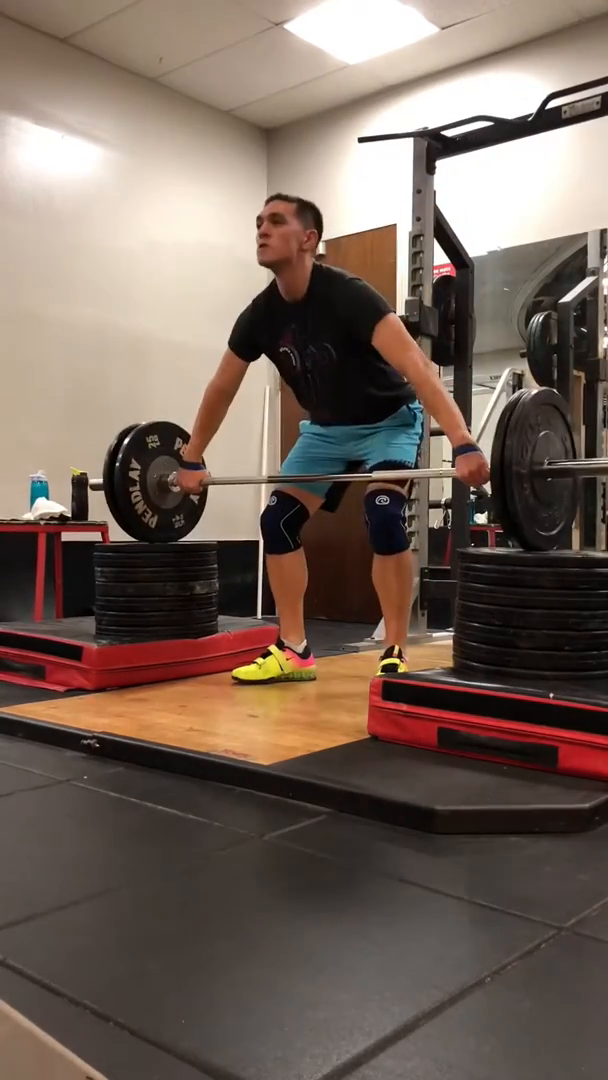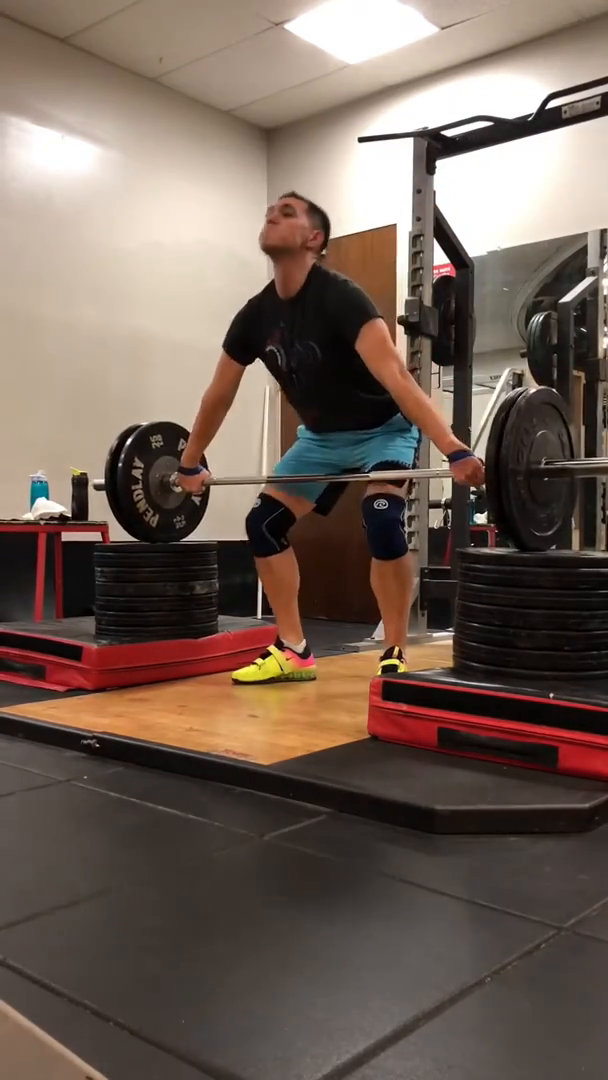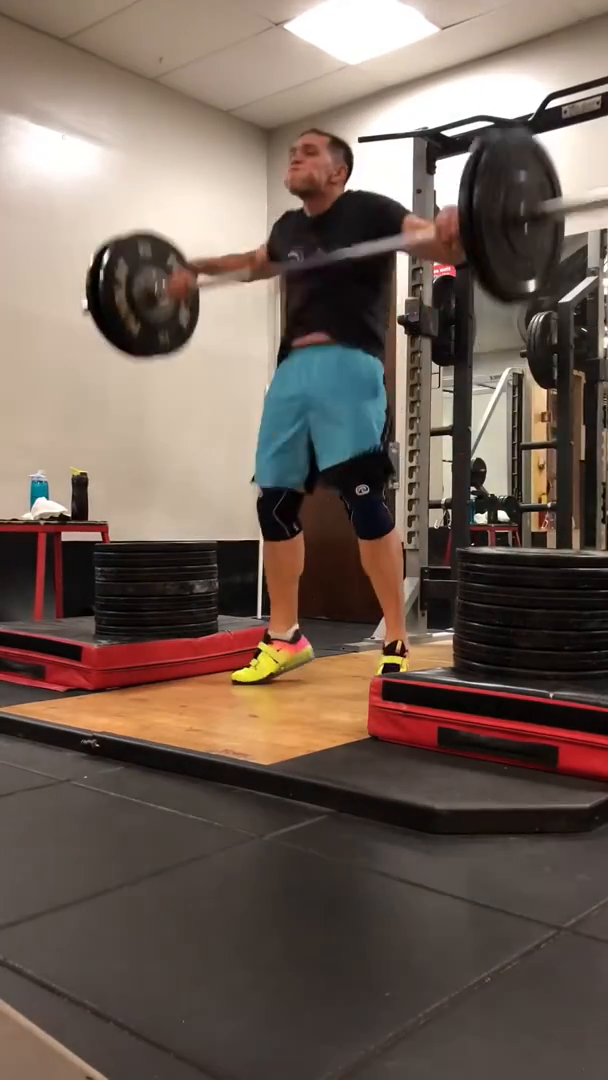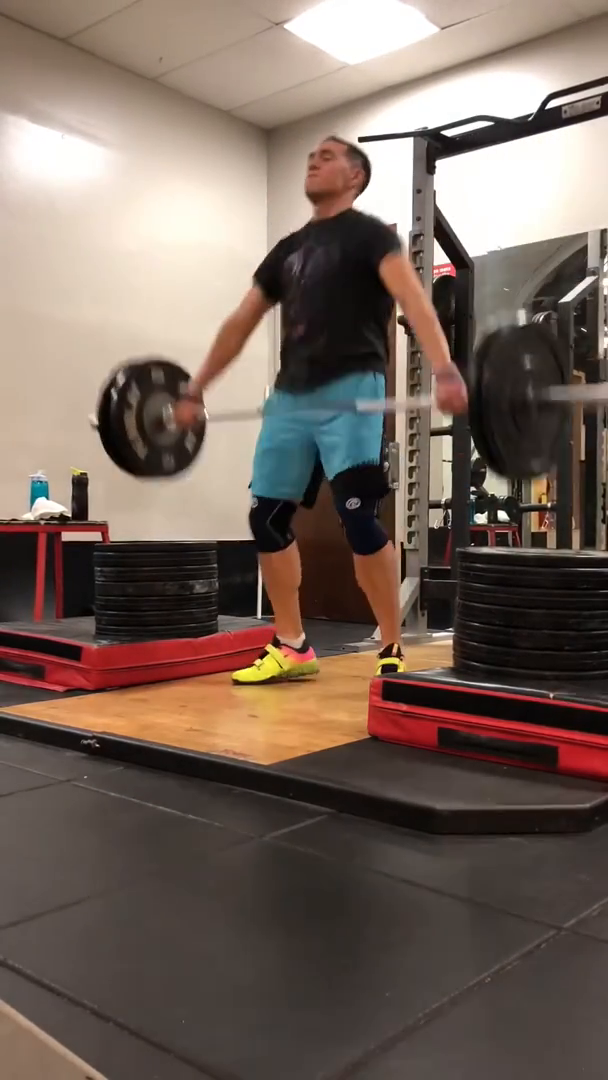
dt=0.5s
person 1, frame 1
left shoulder: (347, 295)
right shoulder: (260, 316)
left elbow: (416, 367)
right elbow: (221, 389)
left wrist: (464, 446)
right wrist: (191, 460)
left hip: (387, 421)
right hip: (325, 427)
left knee: (383, 517)
right knee: (278, 518)
left ankle: (395, 656)
right ankle: (293, 651)
person 1, frame 2
left shoulder: (339, 297)
right shoulder: (255, 315)
left elbow: (395, 376)
right elbow: (218, 395)
left wrist: (455, 452)
right wrist: (190, 462)
left hip: (381, 429)
right hip: (321, 435)
left knee: (381, 519)
right knee: (265, 520)
left ankle: (395, 657)
right ankle: (292, 650)
person 1, frame 3
left shoulder: (366, 211)
right shoulder: (289, 224)
left elbow: (444, 241)
right elbow: (261, 262)
left wrist: (448, 235)
right wrist: (195, 271)
left hip: (348, 364)
right hip: (292, 368)
left knee: (363, 497)
right knee: (275, 502)
left ankle: (396, 647)
right ankle: (284, 638)
person 1, frame 4
left shoulder: (367, 233)
right shoulder: (290, 248)
left elbow: (412, 297)
right elbow: (241, 322)
left wrist: (446, 373)
right wrist: (194, 392)
left hip: (350, 390)
right hip: (291, 396)
left knee: (356, 512)
right knee: (266, 513)
left ankle: (393, 652)
right ankle: (291, 646)
